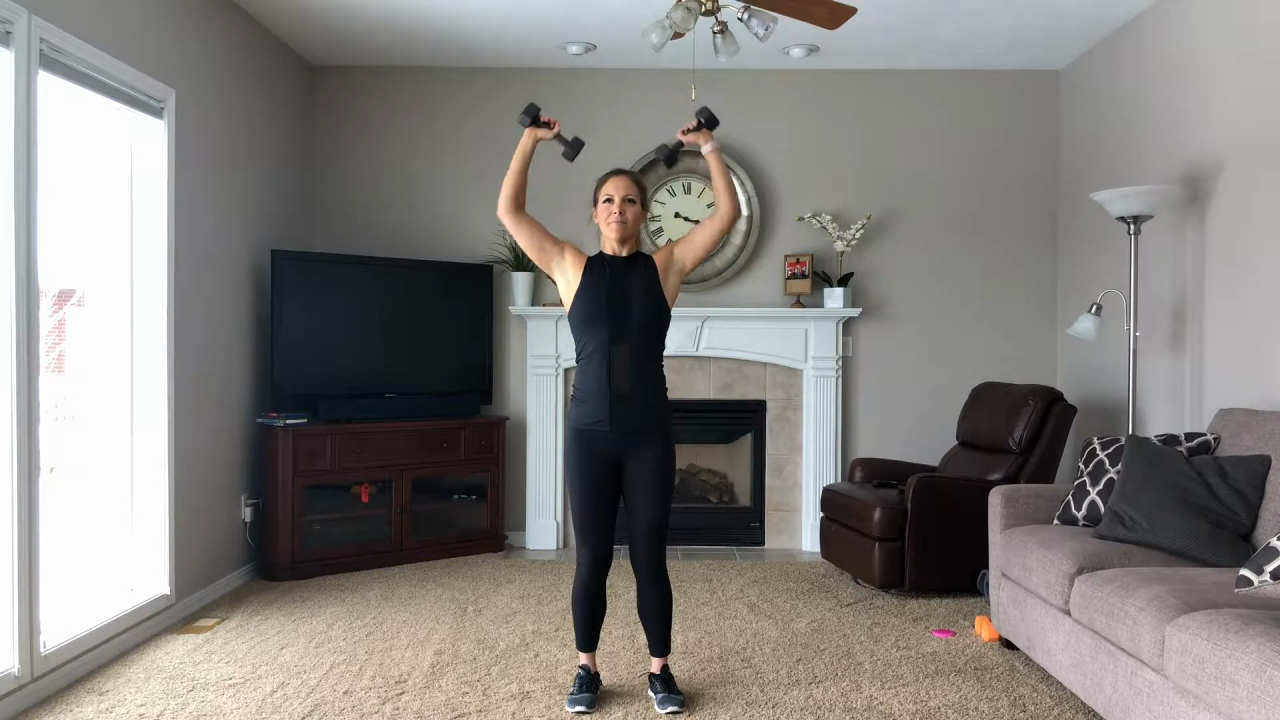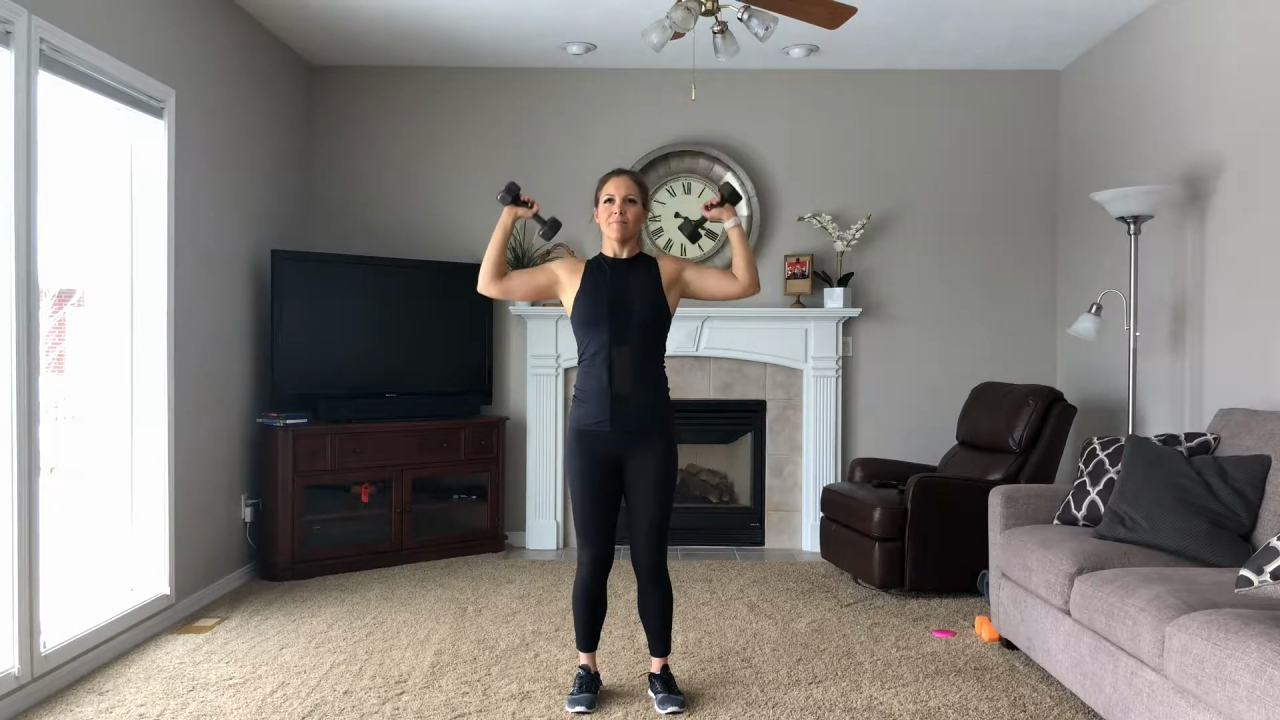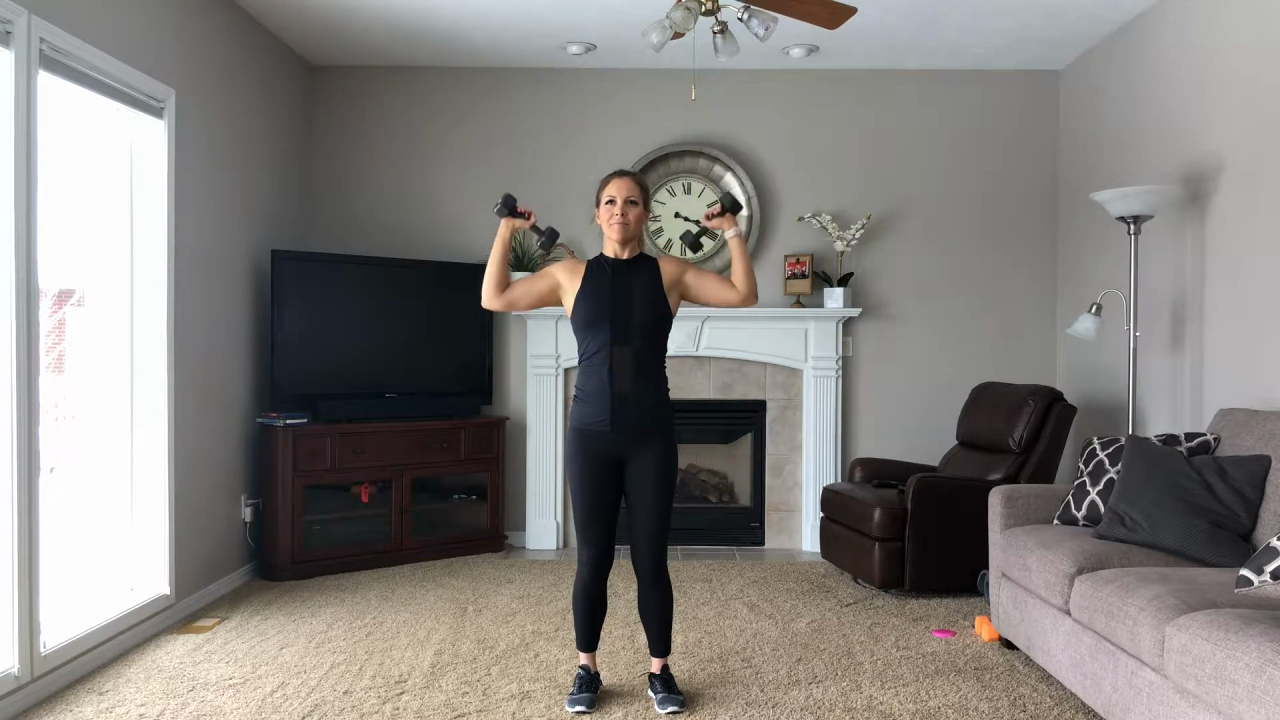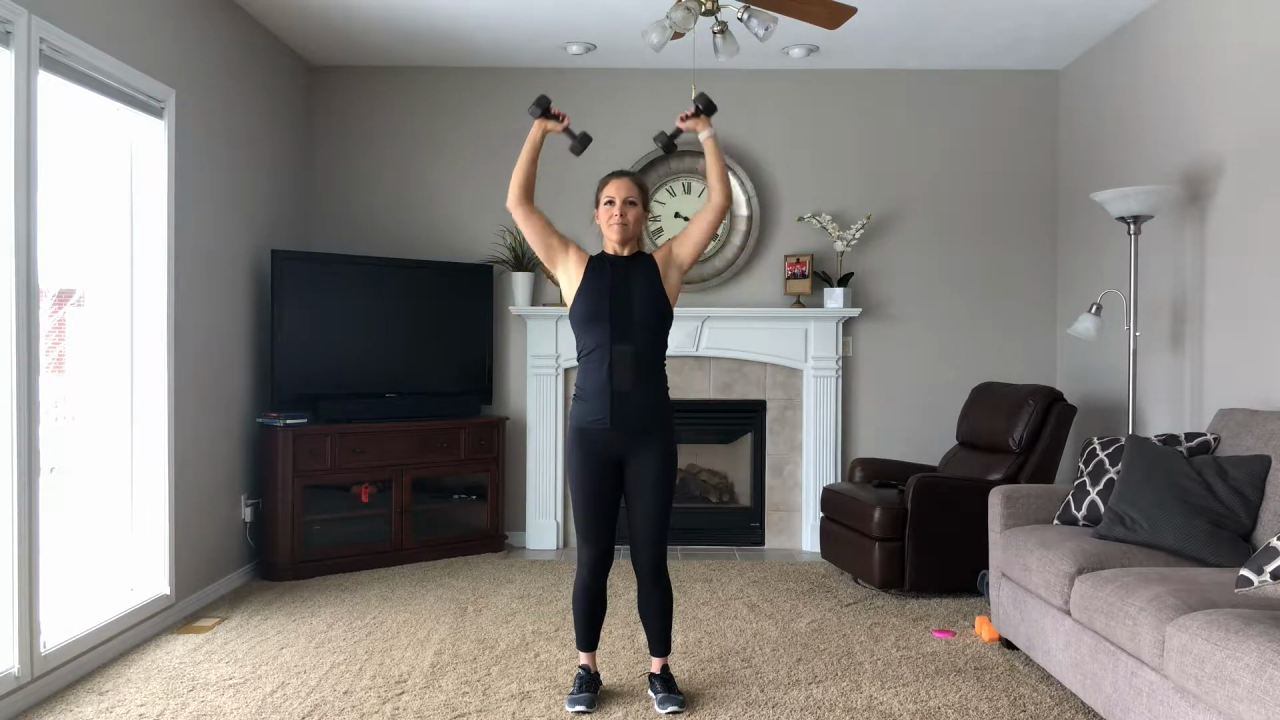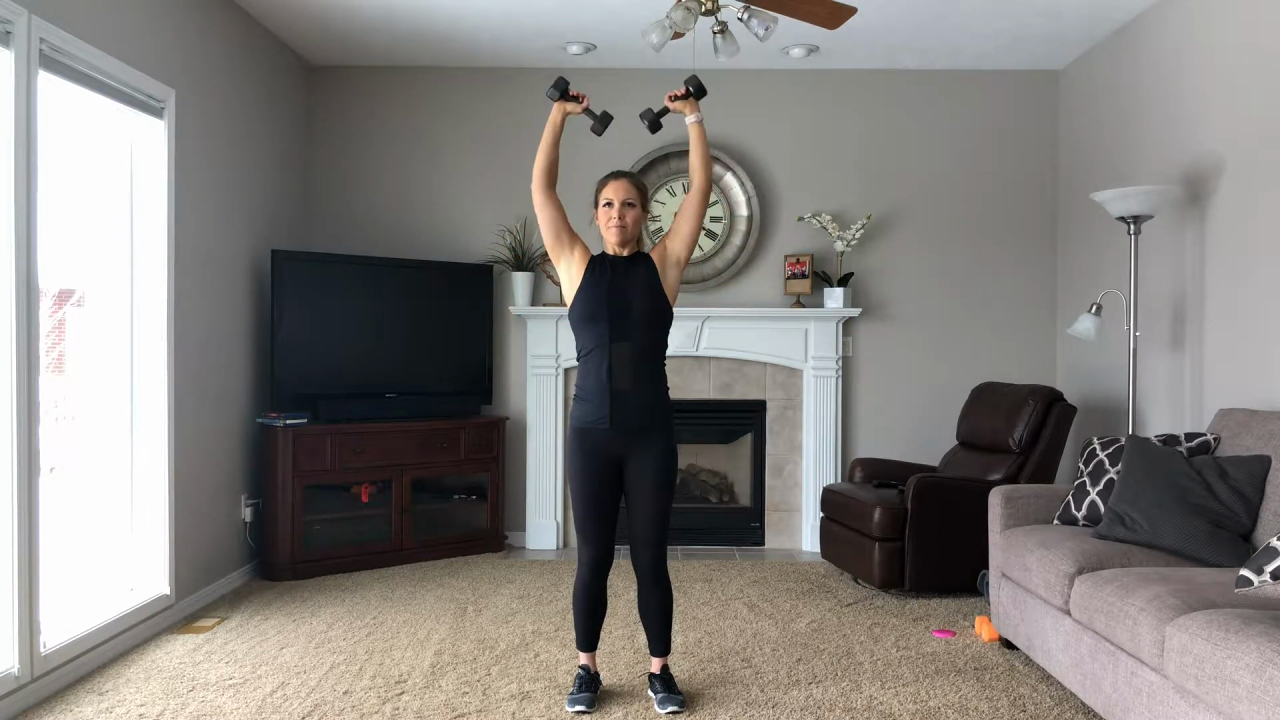
dt=0.5s
person 1, frame 1
left shoulder: (665, 266)
right shoulder: (571, 267)
left elbow: (728, 214)
right elbow: (508, 210)
left wrist: (708, 148)
right wrist: (530, 140)
left hip: (648, 437)
right hip: (589, 435)
left knee: (649, 559)
right knee: (592, 560)
left ankle: (659, 670)
right ankle: (586, 669)
person 1, frame 2
left shoulder: (668, 271)
right shoulder: (570, 273)
left elbow: (745, 283)
right elbow: (490, 284)
left wrist: (730, 220)
right wrist: (508, 218)
left hip: (651, 435)
right hip: (590, 433)
left knee: (650, 559)
right knee: (592, 559)
left ankle: (660, 671)
right ankle: (587, 669)
person 1, frame 3
left shoulder: (669, 272)
right shoulder: (572, 274)
left elbow: (744, 293)
right elbow: (493, 298)
left wrist: (731, 231)
right wrist: (506, 231)
left hip: (651, 435)
right hip: (590, 433)
left knee: (651, 560)
right knee: (592, 559)
left ankle: (660, 671)
right ankle: (586, 670)
person 1, frame 4
left shoulder: (665, 264)
right shoulder: (573, 265)
left elbow: (720, 200)
right elbow: (518, 201)
left wrist: (705, 135)
right wrist: (539, 132)
left hip: (650, 435)
right hip: (591, 433)
left knee: (650, 559)
right knee: (592, 558)
left ankle: (660, 670)
right ankle: (587, 669)
person 1, frame 5
left shoulder: (662, 265)
right shoulder: (575, 265)
left elbow: (700, 189)
right elbow: (541, 188)
left wrist: (692, 119)
right wrist: (558, 115)
left hip: (650, 434)
right hip: (590, 433)
left knee: (650, 558)
right knee: (593, 558)
right ankle: (586, 669)
